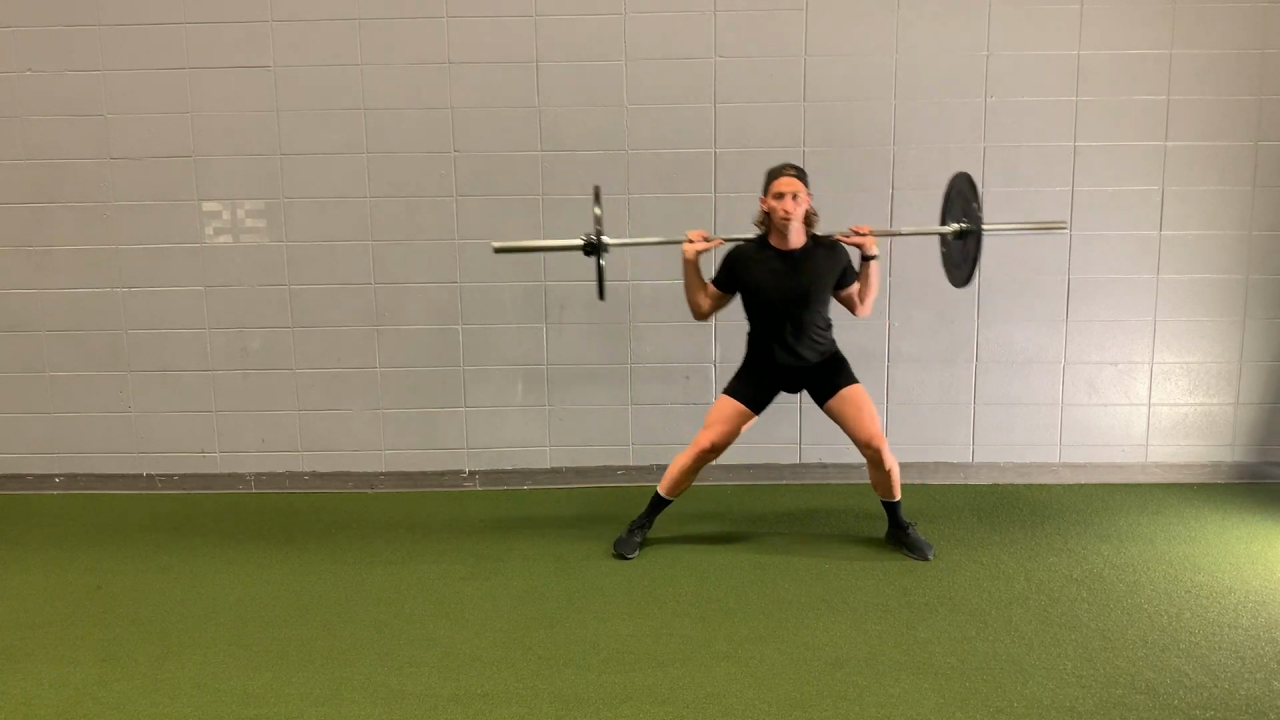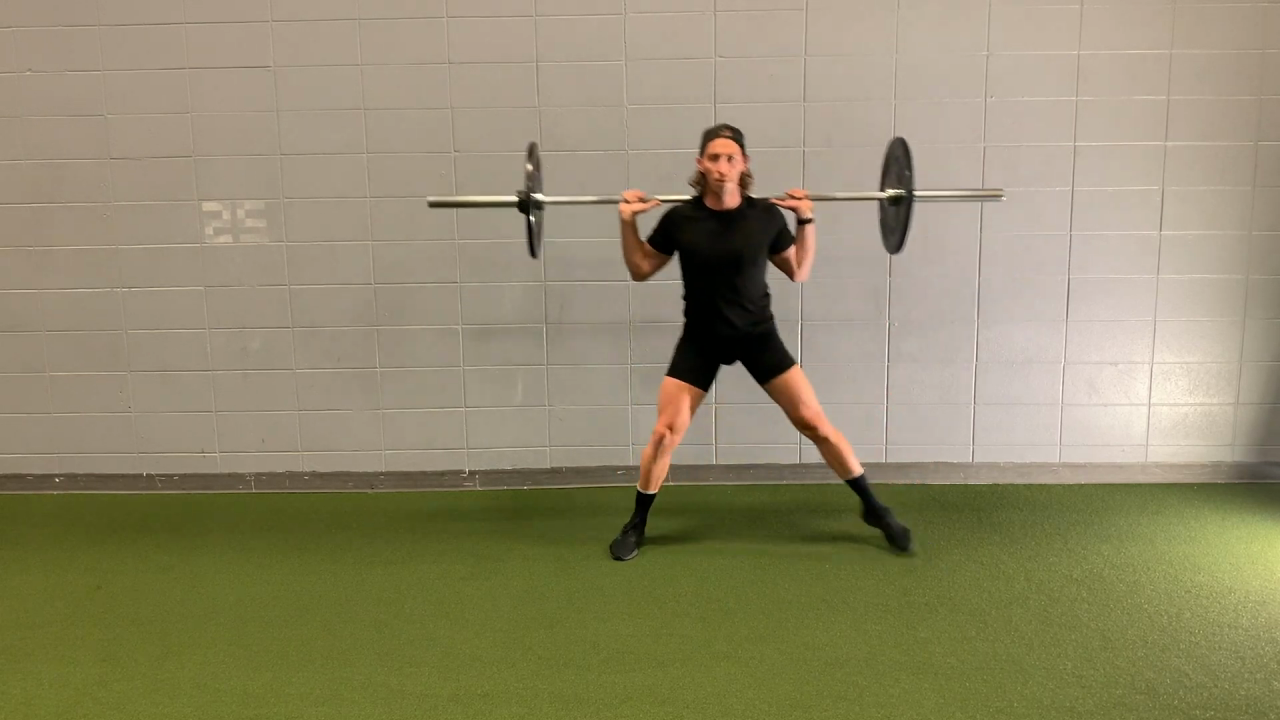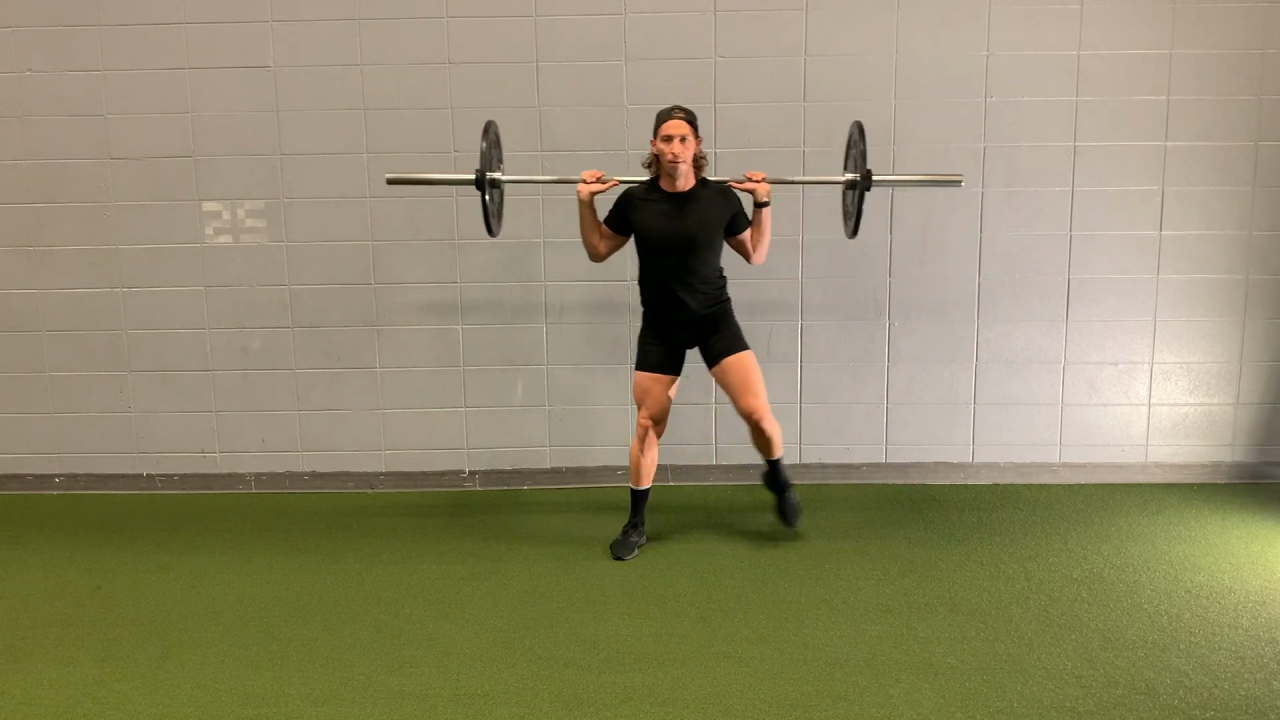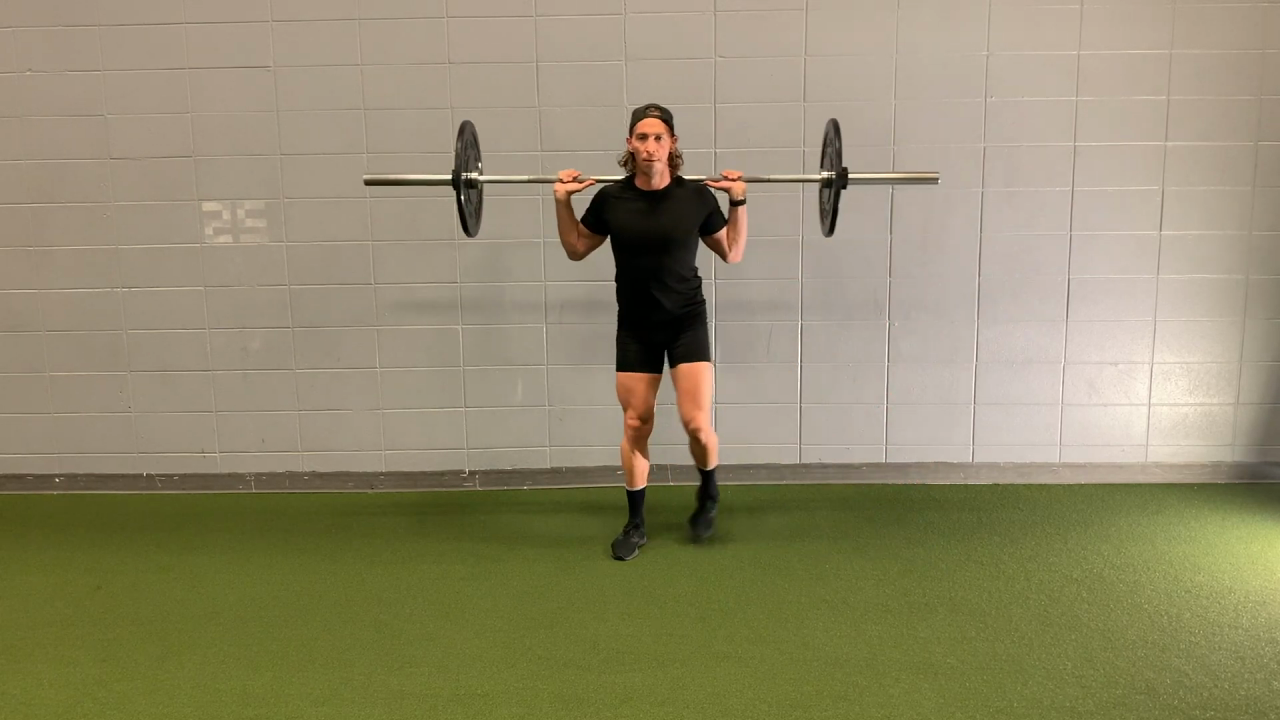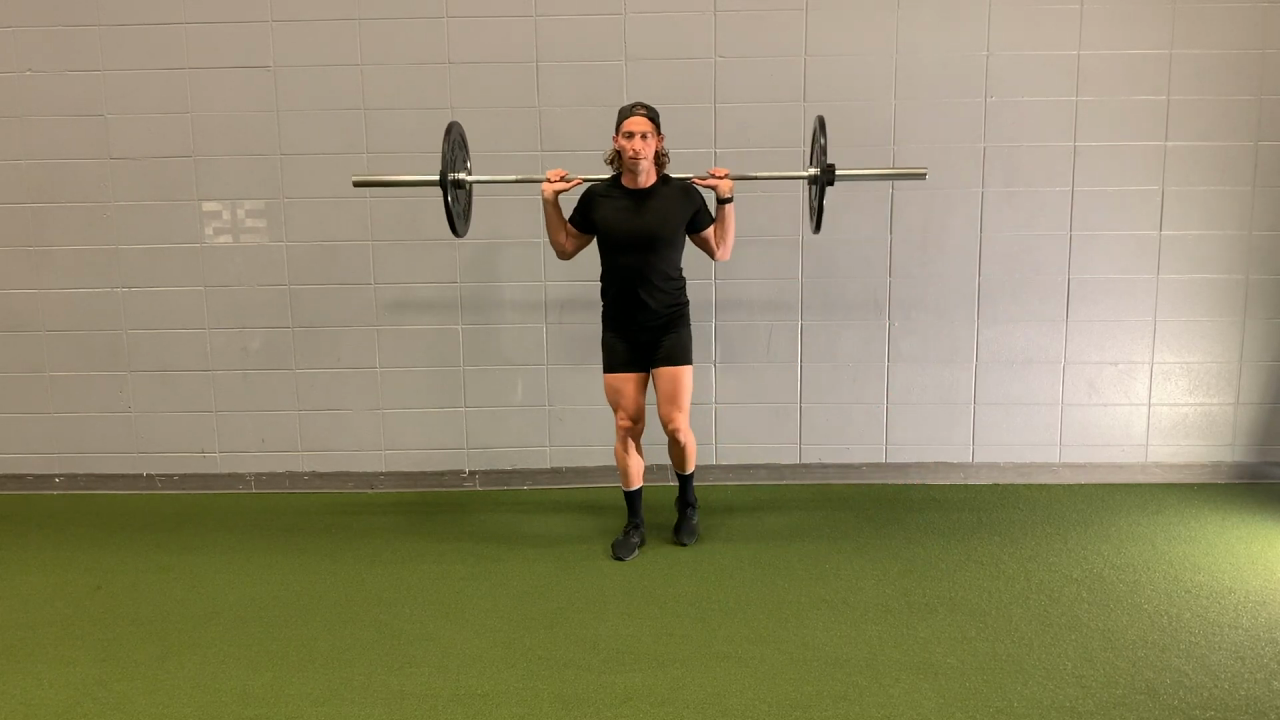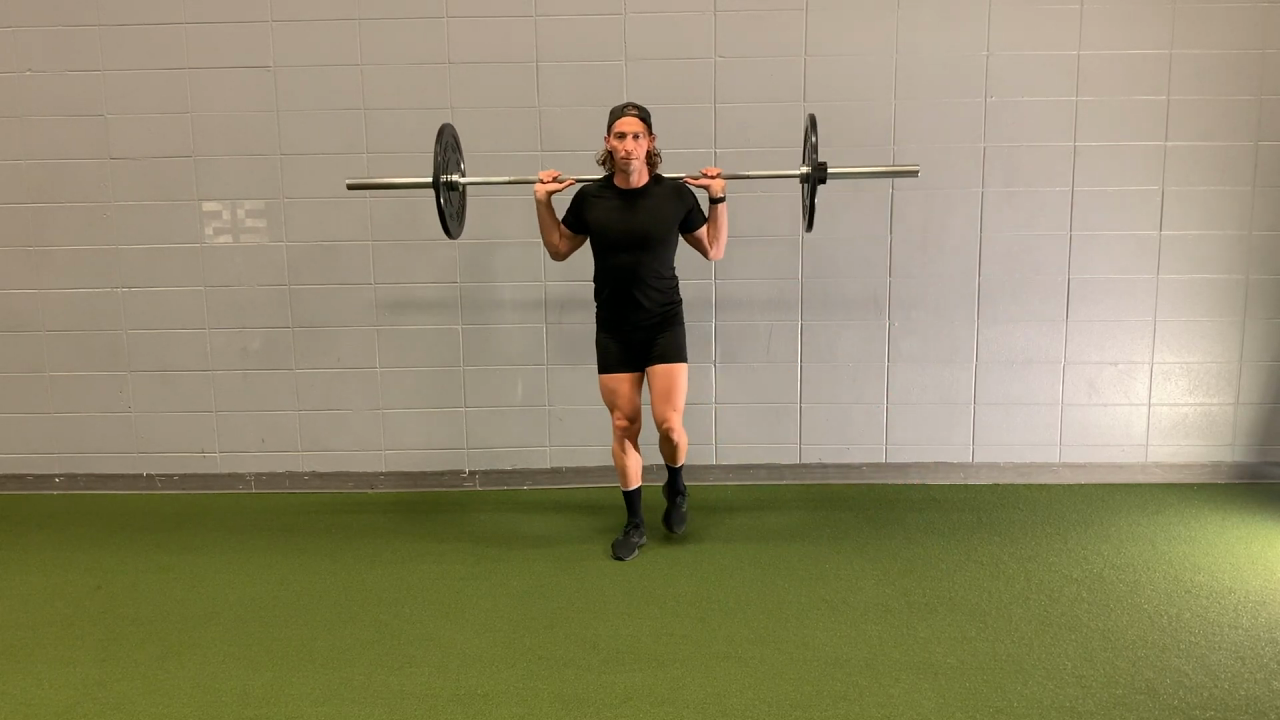
dt=0.2s
person 1, frame 1
left shoulder: (824, 251)
right shoulder: (743, 257)
left elbow: (860, 308)
right elbow: (702, 310)
left wrist: (871, 258)
right wrist: (692, 261)
left hip: (822, 362)
right hip: (761, 366)
left knee: (875, 444)
right knee: (706, 445)
left ankle: (899, 527)
right ankle: (642, 524)
person 1, frame 2
left shoulder: (765, 215)
right shoulder: (680, 218)
left elbow: (798, 272)
right elbow: (641, 271)
left wrist: (806, 220)
right wrist: (628, 223)
left hip: (757, 335)
right hip: (700, 339)
left knee: (814, 424)
right knee: (665, 431)
left ankle: (875, 510)
right ankle: (636, 524)
person 1, frame 3
left shoulder: (721, 198)
right shoulder: (635, 199)
left elbow: (755, 253)
right elbow: (598, 251)
left wrist: (762, 203)
right wrist: (585, 203)
left hip: (714, 320)
right hip: (659, 326)
left knee: (756, 411)
right knee: (649, 424)
left ankle: (779, 481)
right ankle: (635, 523)
person 1, frame 4
left shoulder: (697, 197)
right shoulder: (610, 199)
left elbow: (732, 253)
right elbow: (576, 249)
left wrist: (738, 202)
right wrist: (562, 201)
left hip: (686, 320)
right hip: (635, 326)
left knee: (696, 422)
right knee: (635, 424)
left ankle: (708, 490)
right ankle: (635, 523)
person 1, frame 5
left shoulder: (683, 195)
right shoulder: (597, 197)
left elbow: (720, 251)
right elbow: (565, 249)
left wrist: (725, 200)
right wrist: (549, 201)
left hip: (670, 322)
right hip: (619, 327)
left knee: (676, 425)
right knee: (627, 425)
left ankle: (687, 500)
right ankle: (634, 523)
person 1, frame 6
left shoulder: (676, 195)
right shoulder: (589, 198)
left elbow: (713, 250)
right elbow: (558, 250)
left wrist: (718, 198)
right wrist: (542, 201)
left hip: (664, 322)
right hip: (613, 328)
left knee: (669, 423)
right knee: (624, 425)
left ankle: (676, 488)
right ankle: (634, 523)
